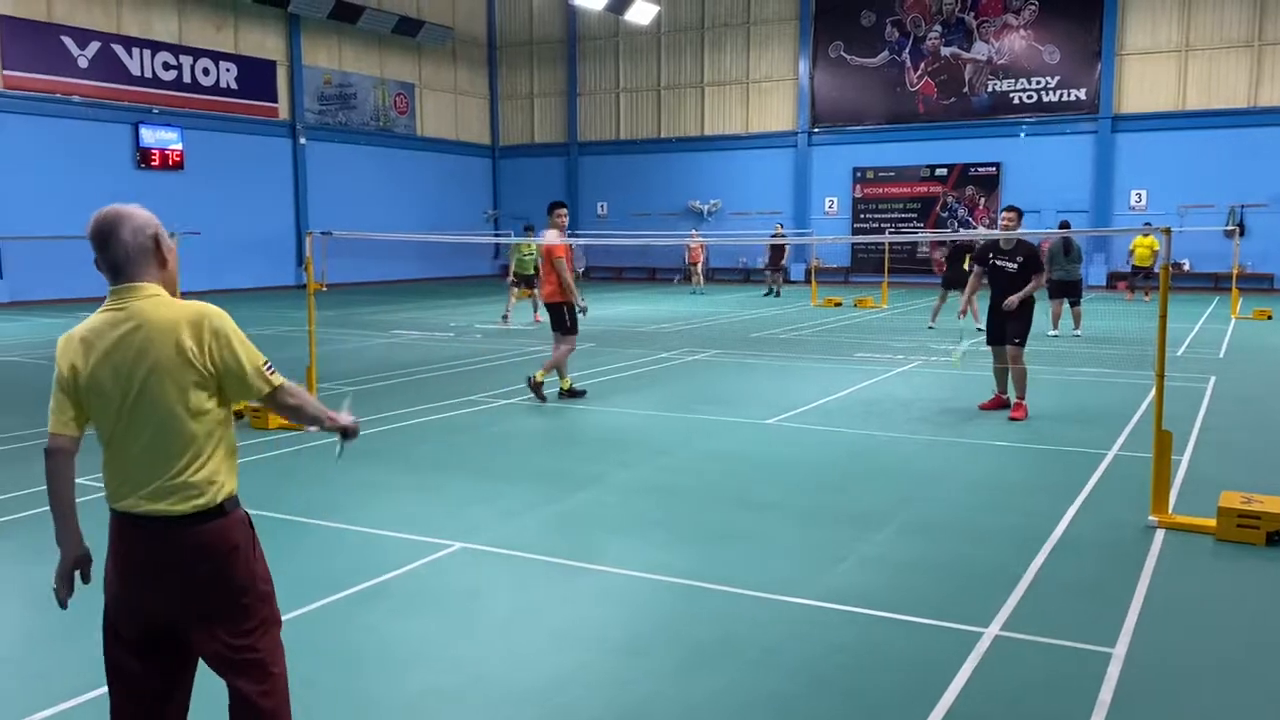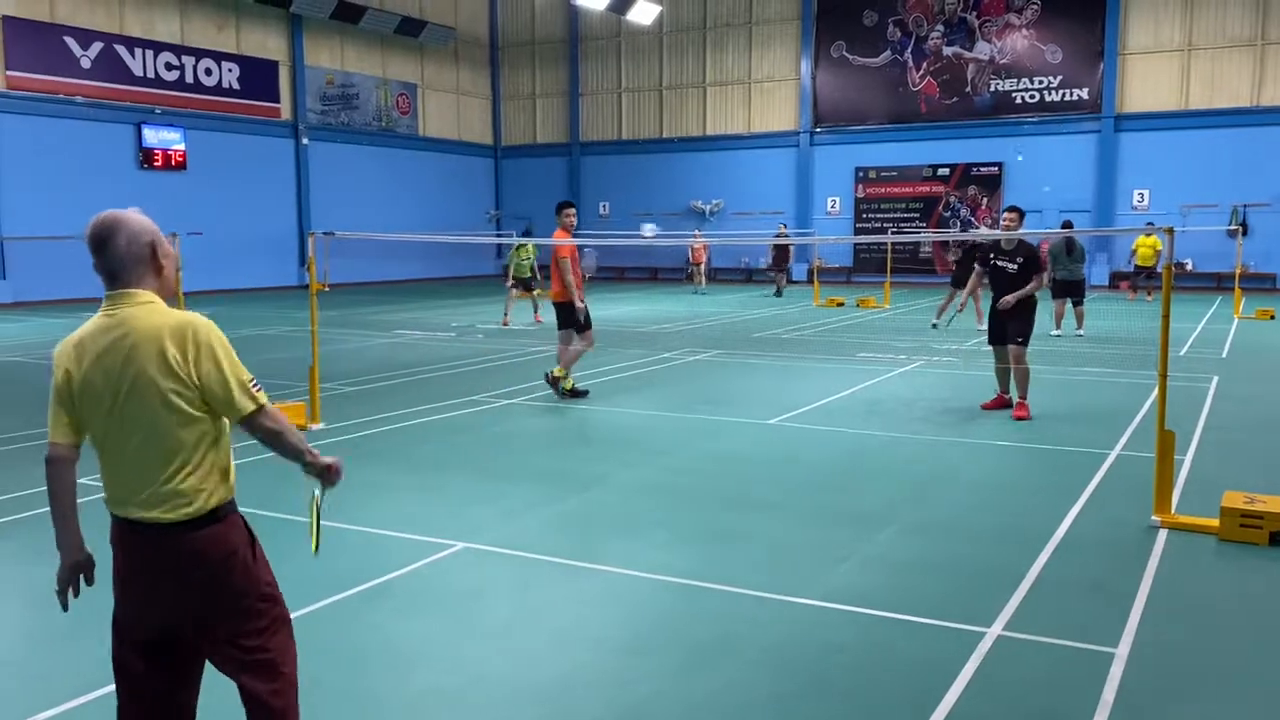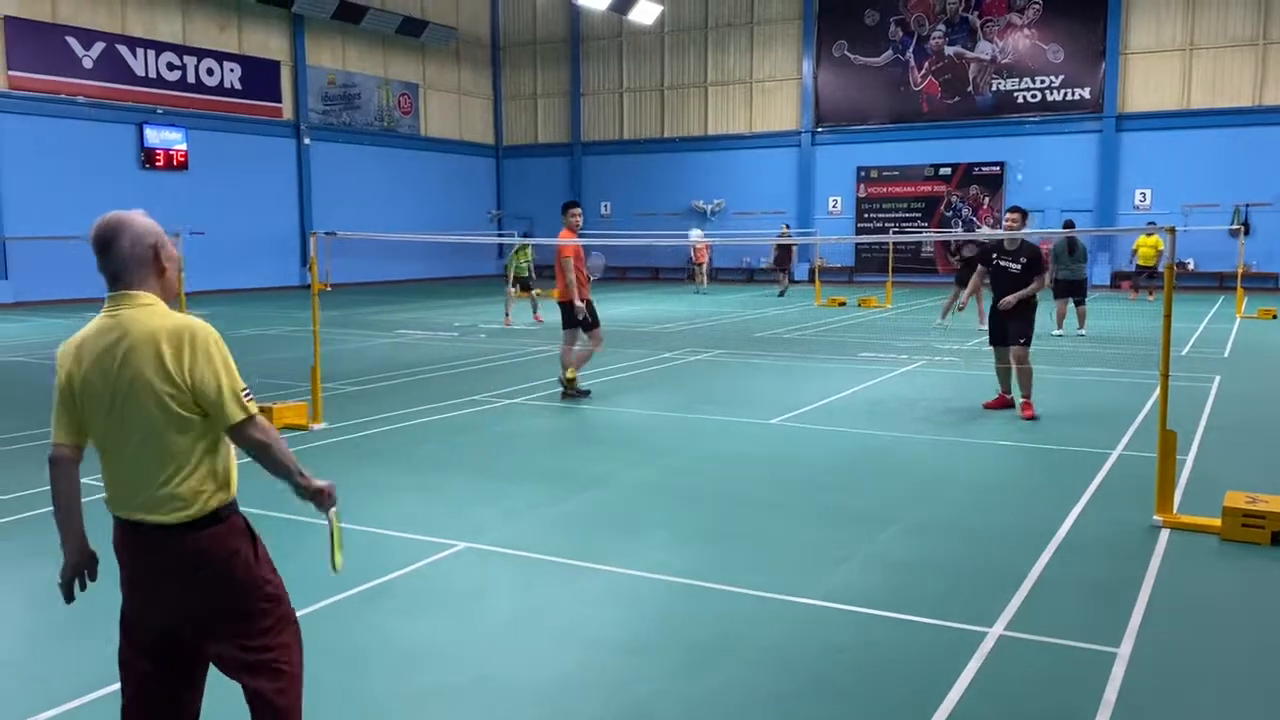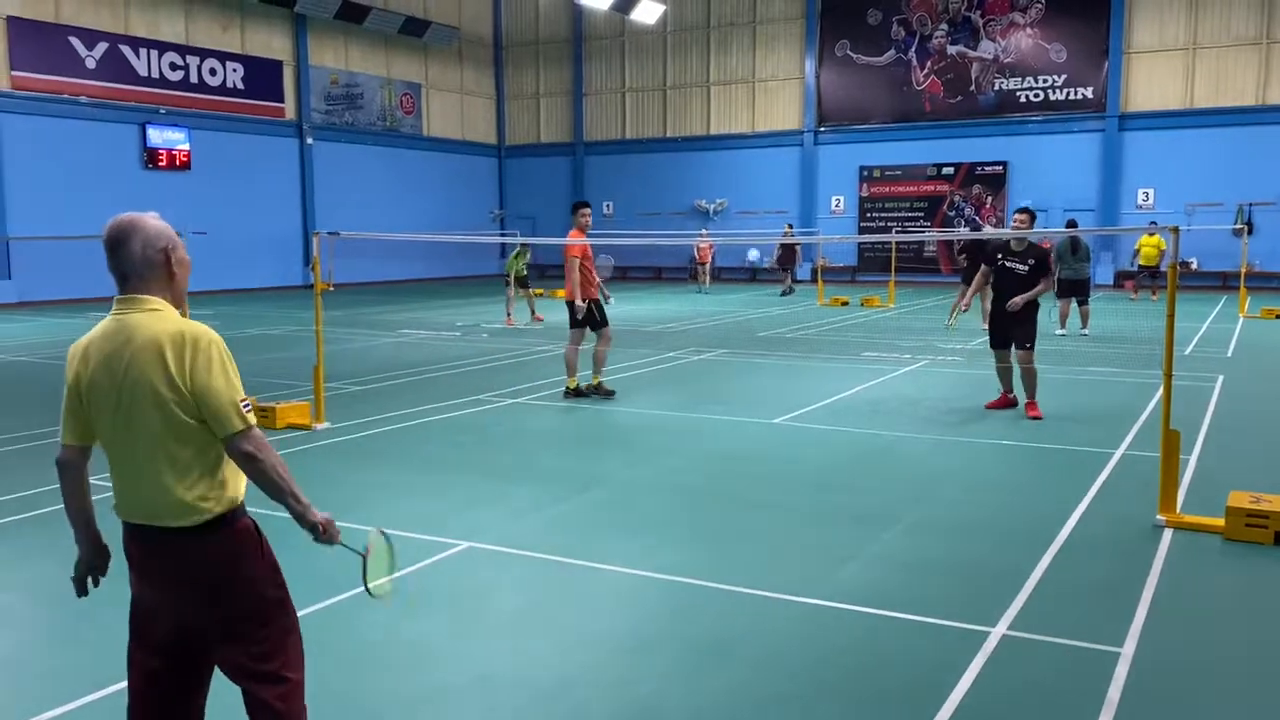
dt=0.1s
person 1, frame 1
left shoulder: (76, 344)
right shoulder: (199, 322)
left elbow: (59, 451)
right elbow: (275, 393)
left wrist: (70, 542)
right wrist: (334, 421)
left hip: (132, 535)
right hip: (208, 531)
right knee: (256, 663)
person 1, frame 2
left shoulder: (73, 350)
right shoulder: (188, 331)
left elbow: (59, 458)
right elbow: (259, 418)
left wrist: (70, 547)
right wrist: (313, 460)
left hip: (134, 539)
right hip: (207, 535)
left knee: (148, 679)
right knee: (266, 661)
person 1, frame 3
left shoulder: (76, 351)
right shoulder: (187, 334)
left elbow: (62, 459)
right elbow: (249, 430)
left wrist: (75, 545)
right wrist: (305, 482)
left hip: (135, 539)
right hip: (205, 536)
left knee: (153, 678)
right knee: (271, 658)
person 1, frame 4
left shoulder: (84, 352)
right shoulder: (191, 340)
left elbow: (69, 460)
right elbow: (245, 446)
left wrist: (88, 542)
right wrist: (304, 511)
left hip: (144, 541)
right hip: (214, 540)
left knee: (161, 677)
right knee: (273, 667)
person 2, frame 1
left shoulder: (1028, 250)
right shoulder: (988, 248)
left elbow: (1038, 281)
right elbow: (976, 275)
left wrist: (1019, 296)
right wrist: (966, 300)
left hip: (1020, 310)
right hip: (997, 308)
left knee: (1014, 354)
right knee: (998, 354)
left ankle: (1020, 403)
right ankle: (1002, 397)
person 2, frame 2
left shoulder: (1028, 251)
right shoulder: (989, 249)
left elbow: (1038, 282)
right elbow: (978, 275)
left wrist: (1015, 296)
right wrist: (965, 297)
left hip: (1021, 309)
right hip: (998, 308)
left knee: (1017, 354)
right knee: (999, 354)
left ankle: (1022, 403)
right ankle: (1003, 396)
person 2, frame 3
left shoulder: (1032, 252)
right shoulder: (992, 249)
left elbow: (1040, 282)
right elbow: (980, 275)
left wrist: (1016, 296)
right wrist: (965, 296)
left hip: (1022, 310)
right hip: (998, 309)
left knee: (1020, 355)
right knee: (1001, 355)
left ankle: (1026, 402)
right ankle: (1005, 397)
person 2, frame 4
left shoulder: (1039, 254)
right shoulder: (996, 249)
left elbow: (1047, 284)
right elbow: (983, 275)
left wrist: (1024, 298)
right wrist: (969, 297)
left hip: (1025, 313)
right hip: (999, 310)
left knee: (1025, 358)
right knee: (1000, 356)
left ankle: (1031, 402)
right ankle: (1008, 396)
person 3, frame 1
left shoulder: (554, 238)
right shoulder: (556, 239)
right elbow: (564, 273)
right wrist: (577, 299)
left hip: (554, 298)
right hip: (560, 299)
left knee: (562, 343)
right knee: (569, 344)
left ankle: (565, 386)
right ankle: (537, 379)
person 3, frame 2
left shoulder: (564, 238)
right shoulder: (563, 239)
right elbow: (567, 273)
left wrist: (577, 297)
right wrist: (577, 300)
left hip: (562, 298)
right hip: (568, 298)
left knee: (566, 342)
right knee: (587, 340)
left ankle: (567, 386)
right ankle: (556, 374)
person 3, frame 3
left shoulder: (571, 239)
right shoulder: (568, 239)
right elbow: (569, 272)
left wrist: (584, 294)
right wrist: (577, 299)
left hip: (568, 298)
right hip: (575, 298)
left knee: (569, 341)
right knee: (596, 337)
left ankle: (569, 386)
right ankle: (570, 376)
person 3, frame 4
left shoulder: (581, 238)
right shoulder: (575, 239)
right elbow: (574, 270)
left wrist: (603, 290)
right wrist: (578, 298)
left hip: (581, 297)
right hip: (585, 297)
left knee: (575, 341)
right knee: (605, 336)
left ankle: (572, 386)
right ankle: (596, 383)
